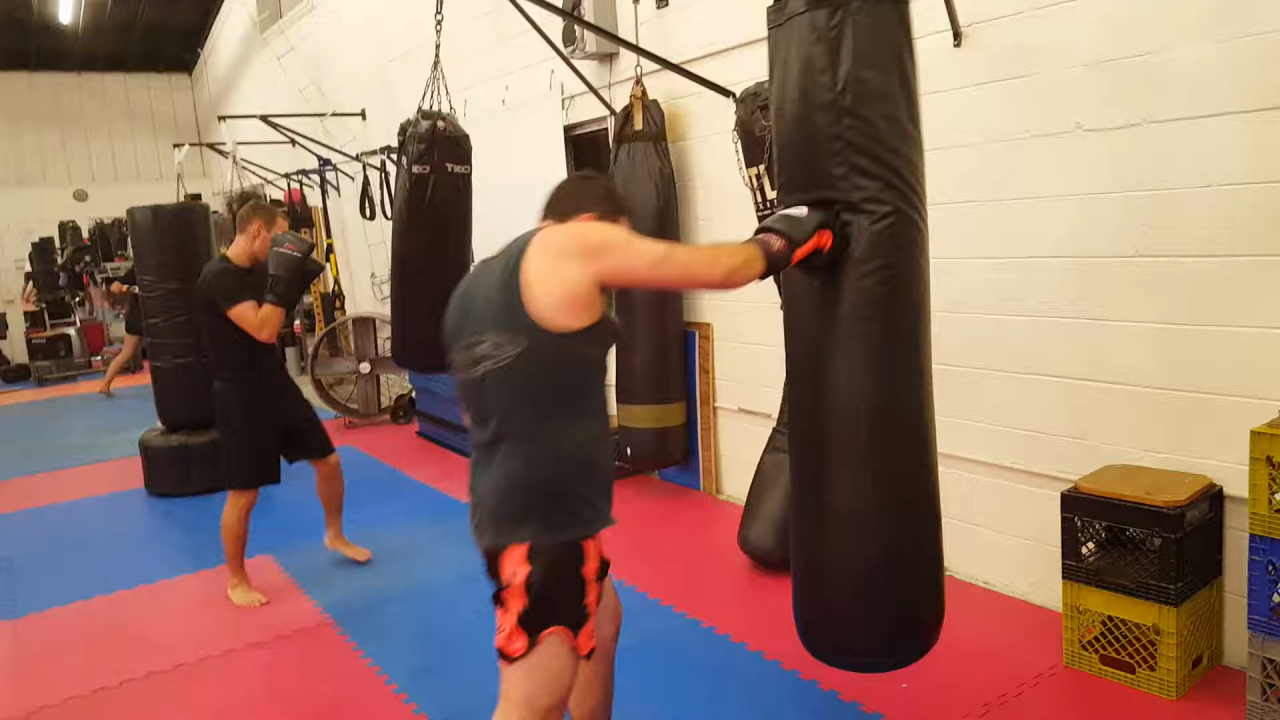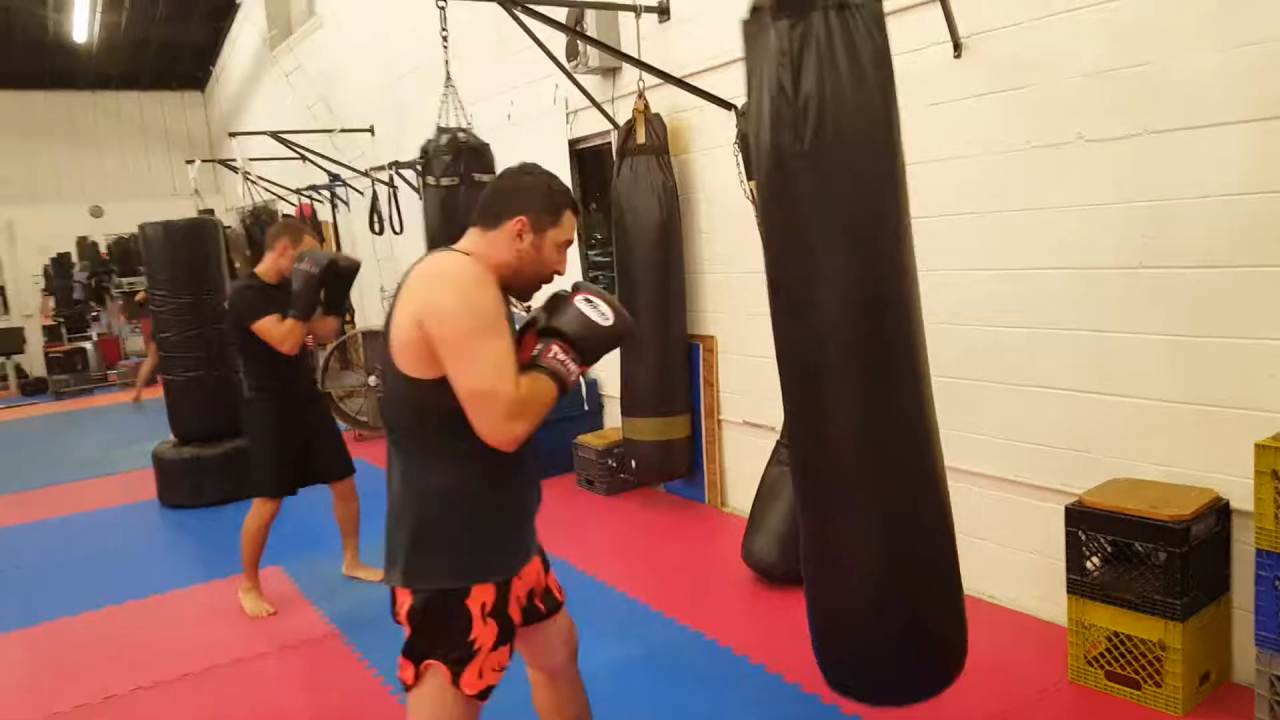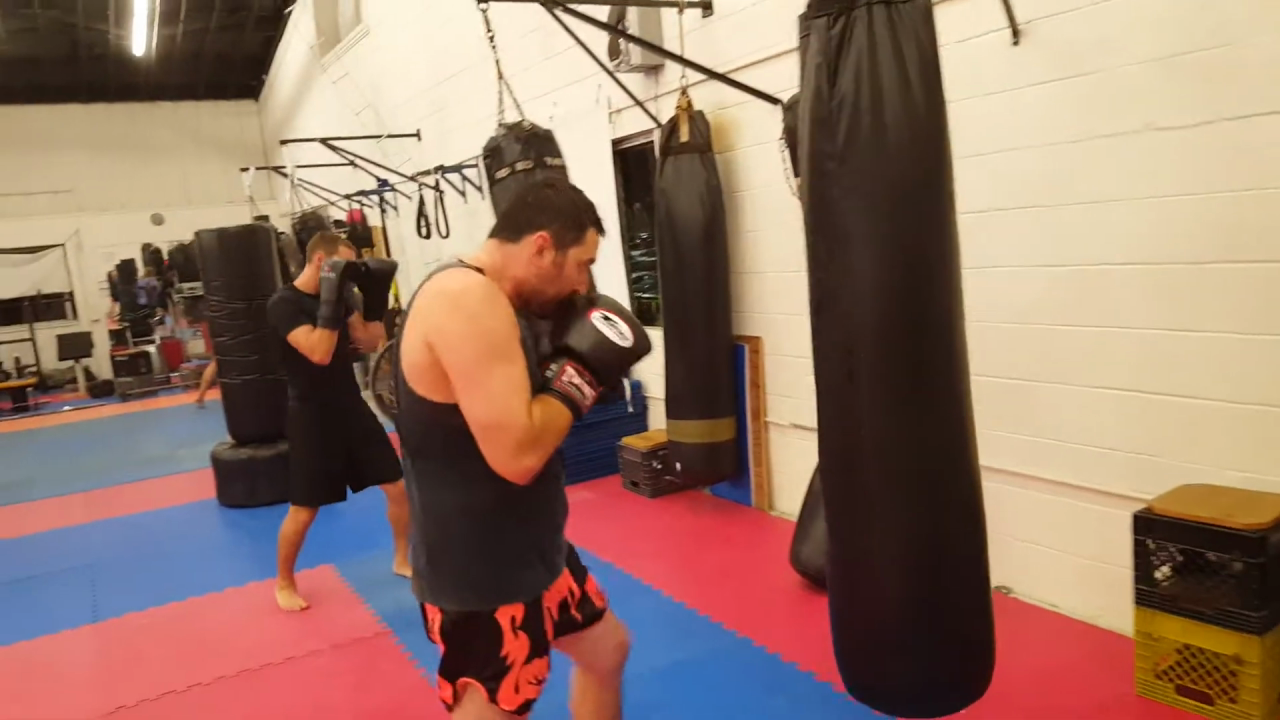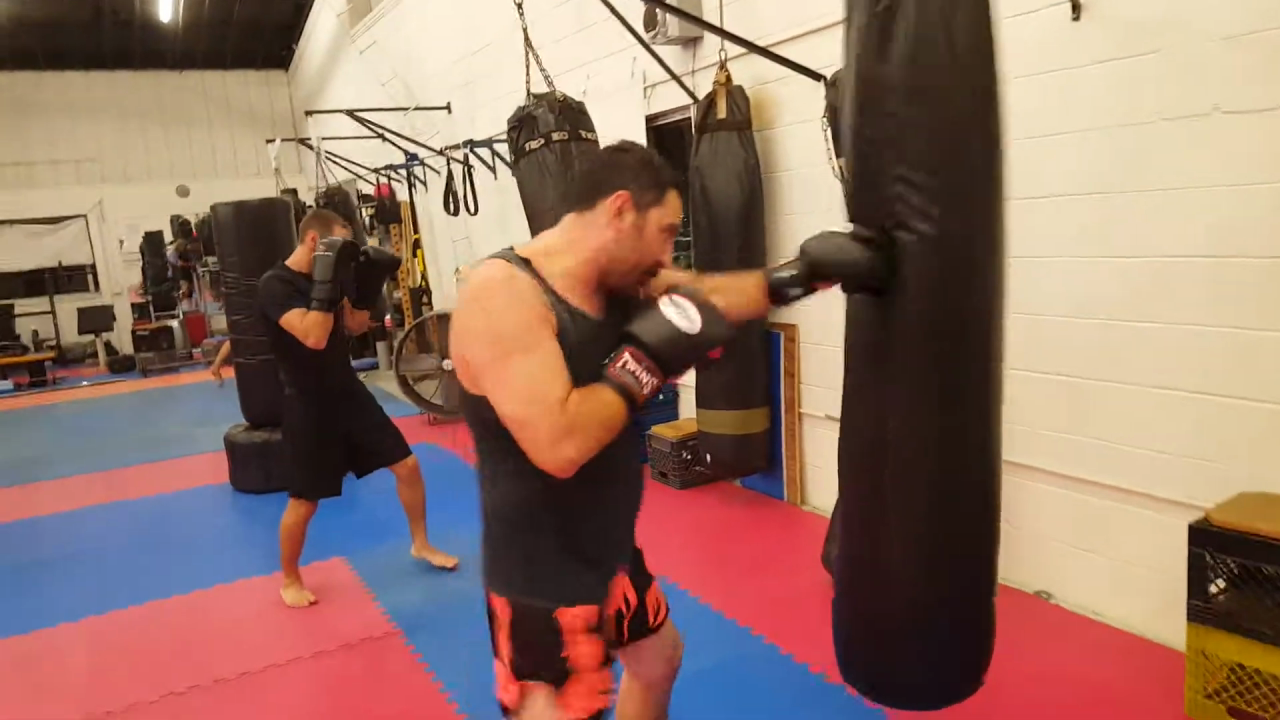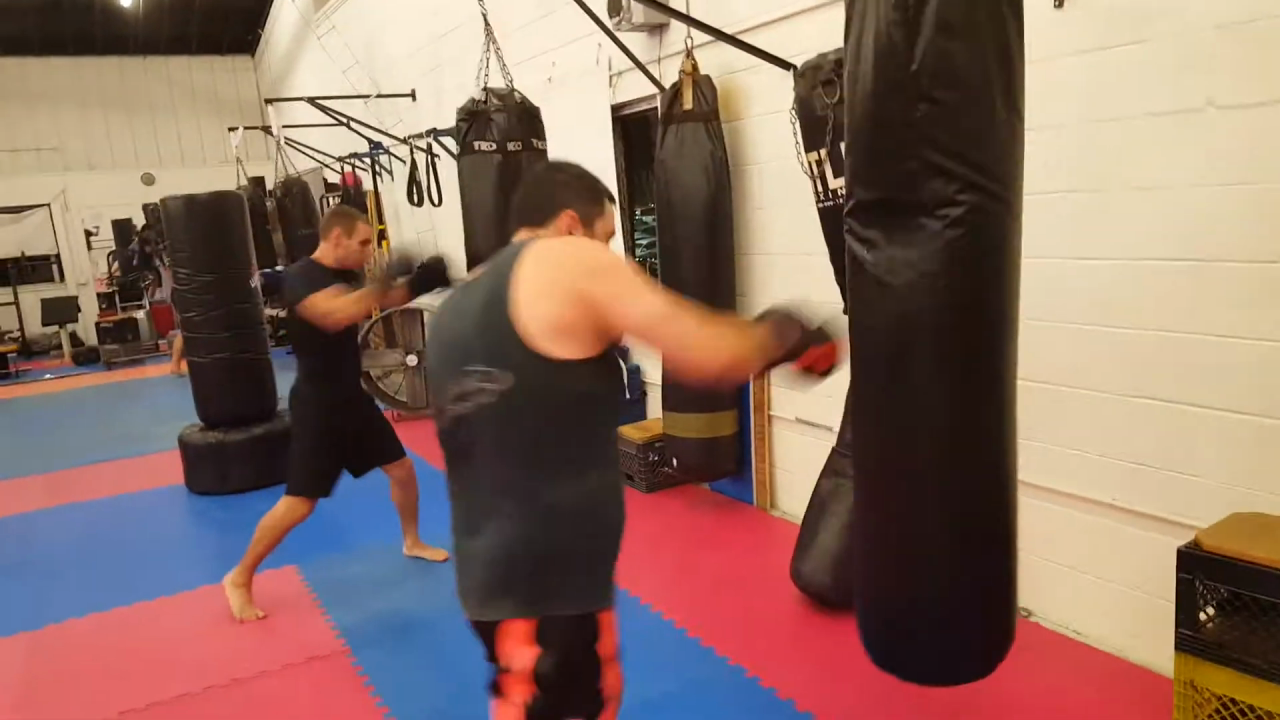
dt=0.4s
person 1, frame 1
left shoulder: (474, 286)
right shoulder: (575, 244)
right elbow: (704, 268)
right wrist: (777, 243)
left hip: (515, 503)
right hip: (546, 514)
left knee: (600, 618)
person 1, frame 2
left shoulder: (461, 282)
right shoulder: (457, 279)
right elbow: (504, 424)
left wrist: (537, 343)
right wrist: (566, 352)
left hip: (498, 532)
right hip: (453, 553)
left knee: (556, 647)
person 1, frame 3
left shoulder: (484, 296)
right shoulder: (465, 300)
right elbow: (517, 455)
left wrist: (566, 356)
right wrist: (581, 373)
left hip: (530, 547)
right hip: (481, 574)
left knee: (605, 650)
person 1, frame 4
left shoulder: (613, 280)
right shoulder: (502, 291)
left elbow: (709, 292)
right elbow: (560, 447)
left wrist: (797, 276)
right wrist: (642, 361)
left hip: (603, 550)
right hip: (543, 571)
left knee: (654, 664)
person 1, frame 5
left shoulder: (455, 310)
right shoulder: (568, 263)
right elbow: (710, 355)
right wrist: (787, 336)
left hip: (499, 568)
right hip: (553, 577)
person 2, frame 1
left shoulder: (256, 269)
right shoulder: (219, 277)
right elbow: (263, 331)
left wrist: (295, 284)
right wrist: (282, 275)
left hip: (277, 385)
right hip: (241, 395)
left knee: (328, 461)
right knee: (243, 494)
left ankle: (335, 536)
right ankle: (236, 580)
person 2, frame 2
left shoulder: (295, 284)
right shoulder: (246, 293)
left elbow: (327, 331)
right elbow: (288, 344)
left wrist: (337, 290)
right wrist: (304, 292)
left hip: (307, 399)
right hip: (269, 406)
left knee: (345, 484)
right knee: (267, 502)
left ankle: (352, 561)
right ankle: (249, 587)
person 2, frame 3
left shoulder: (337, 295)
right shoulder: (284, 304)
left elbow: (371, 340)
right elbow: (320, 354)
left wrist: (375, 295)
right wrist: (331, 298)
left hip: (351, 407)
right hip: (312, 416)
left knee: (397, 486)
right knee: (304, 510)
left ankle: (403, 560)
right ankle: (284, 583)
person 2, frame 4
left shoulder: (327, 274)
right shoulder: (276, 285)
left elbow: (352, 328)
right elbow: (316, 338)
left wrist: (368, 285)
right wrist: (326, 280)
left hip: (349, 393)
right hip: (308, 405)
left knee: (407, 466)
right knee: (303, 503)
left ankle: (421, 544)
right ankle: (290, 579)
person 2, frame 5
left shoulder: (343, 272)
right shoulder: (300, 277)
left elbow: (388, 297)
right elbow: (336, 316)
left wrist: (425, 276)
right wrist: (381, 285)
left hip: (350, 395)
right hip: (318, 403)
left knee: (402, 469)
right knee: (300, 502)
left ankle: (413, 541)
right ankle: (240, 578)
